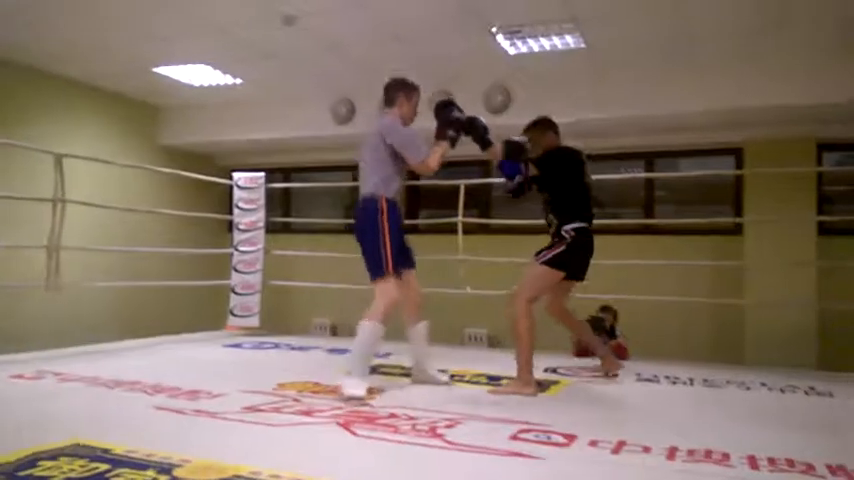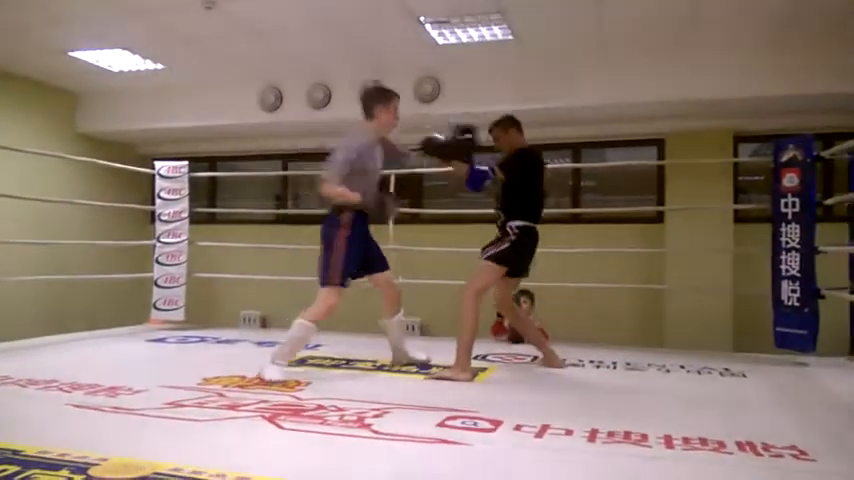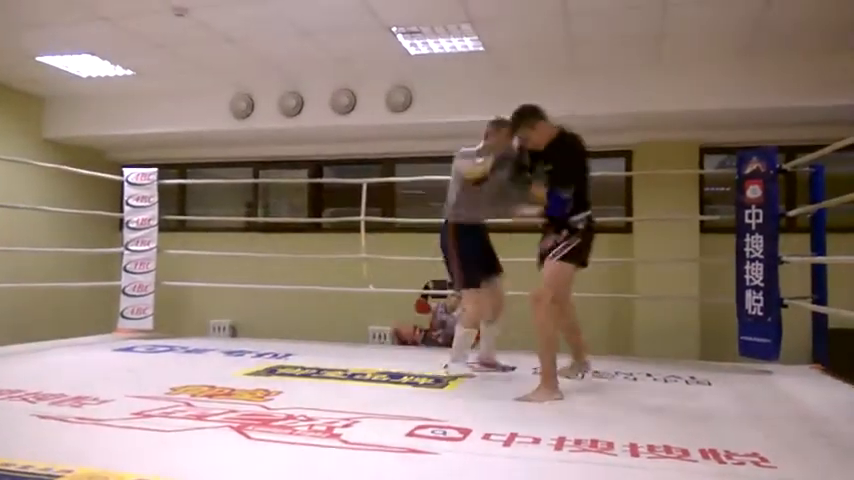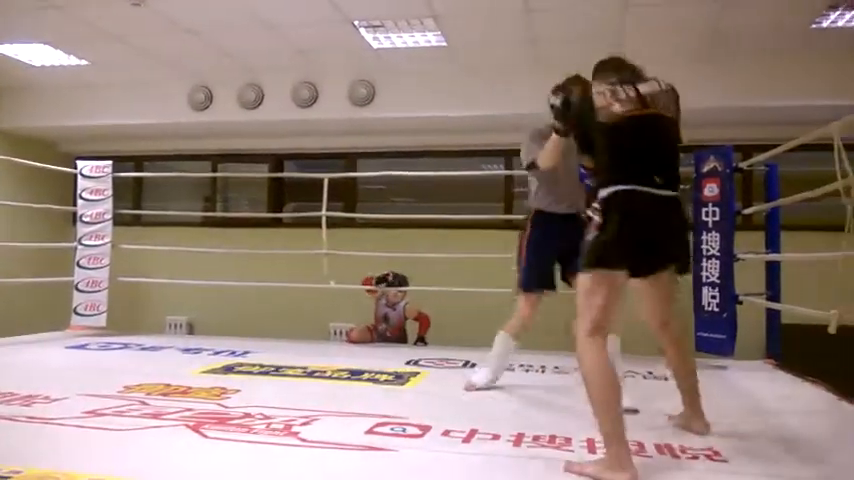
dt=1s
person 1, frame 1
left shoulder: (565, 155)
right shoulder: (550, 168)
left elbow: (515, 171)
right elbow: (515, 188)
left wrist: (484, 143)
right wrist: (510, 156)
left hip: (570, 239)
right hip: (572, 240)
left knee: (522, 298)
right knee: (555, 307)
left ankle: (525, 380)
right ankle: (608, 359)
person 1, frame 2
left shoulder: (526, 156)
right shoulder: (527, 161)
left elbow: (479, 180)
left wrist: (451, 159)
left hip: (516, 235)
right hip: (522, 237)
left knee: (472, 291)
right knee: (502, 301)
left ankle: (461, 366)
right ankle: (550, 356)
person 1, frame 3
left shoulder: (570, 149)
right shoulder: (545, 148)
left elbow: (560, 204)
left wrist: (528, 182)
left hip: (574, 228)
right hip: (556, 228)
left knee: (541, 299)
right knee: (558, 300)
left ankle: (549, 385)
right ankle: (579, 359)
person 1, frame 4
left shoulder: (587, 98)
right shoulder: (666, 92)
left hip: (620, 209)
right hip: (666, 210)
left knee: (590, 332)
right knee: (664, 324)
right ankle: (694, 414)
person 2, frame 1
left shoulder: (387, 131)
right shoulder: (391, 126)
left elbow: (418, 165)
right elbow: (428, 165)
left wrist: (441, 135)
right wrist: (450, 135)
left hip: (383, 216)
right hip: (377, 215)
left knee: (413, 291)
right knee: (389, 295)
left ankle: (421, 367)
right ankle: (354, 377)
person 2, frame 2
left shoulder: (380, 143)
right shoulder: (357, 144)
left elbow: (407, 159)
right elbow: (328, 188)
right wrist: (368, 200)
left hip: (358, 226)
right hip: (343, 226)
left knee: (391, 289)
right knee: (327, 302)
left ankle: (400, 351)
right ankle: (277, 360)
person 2, frame 3
left shoulder: (502, 169)
right shoulder: (466, 156)
right elbow: (471, 173)
right wrist: (499, 158)
left hip: (477, 233)
right hip: (457, 234)
left knee: (496, 297)
right knee: (475, 305)
left ankle: (486, 356)
right ankle: (456, 361)
person 2, frame 4
right shoulder: (537, 137)
right elbow: (544, 163)
right wrist: (564, 126)
left hip: (576, 225)
right hip: (543, 223)
right knee: (526, 309)
right ankle: (491, 370)
